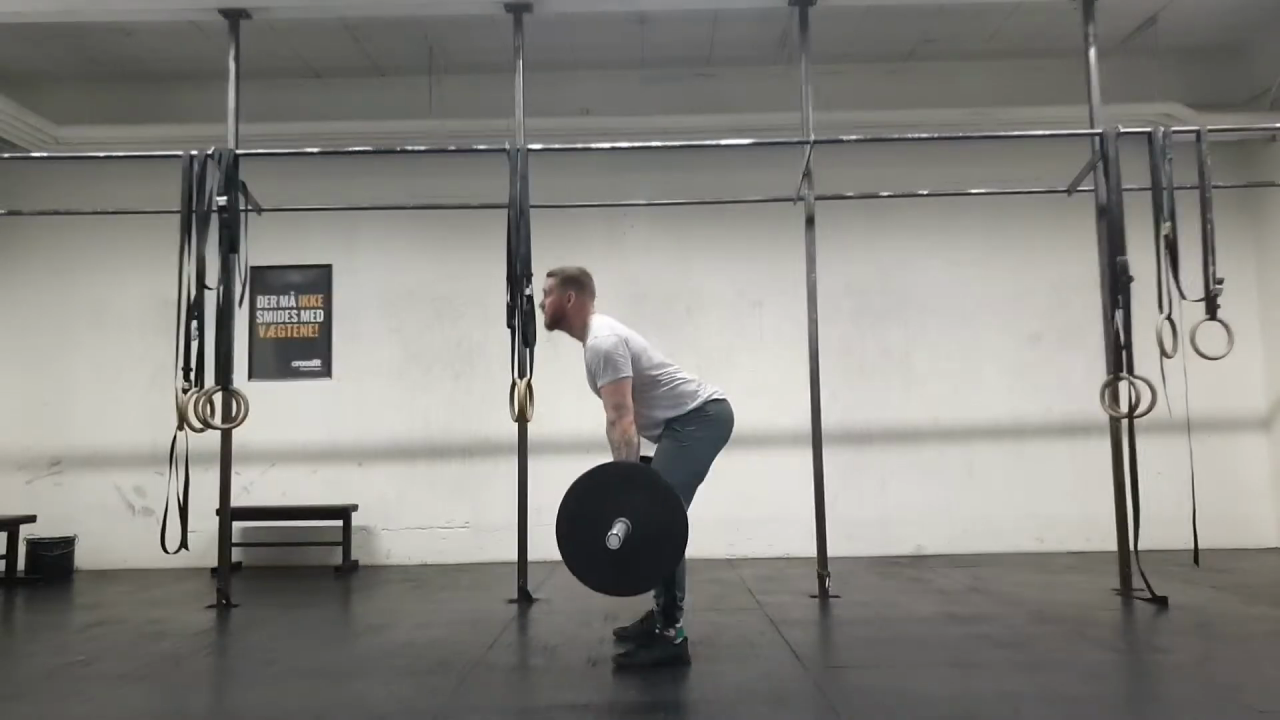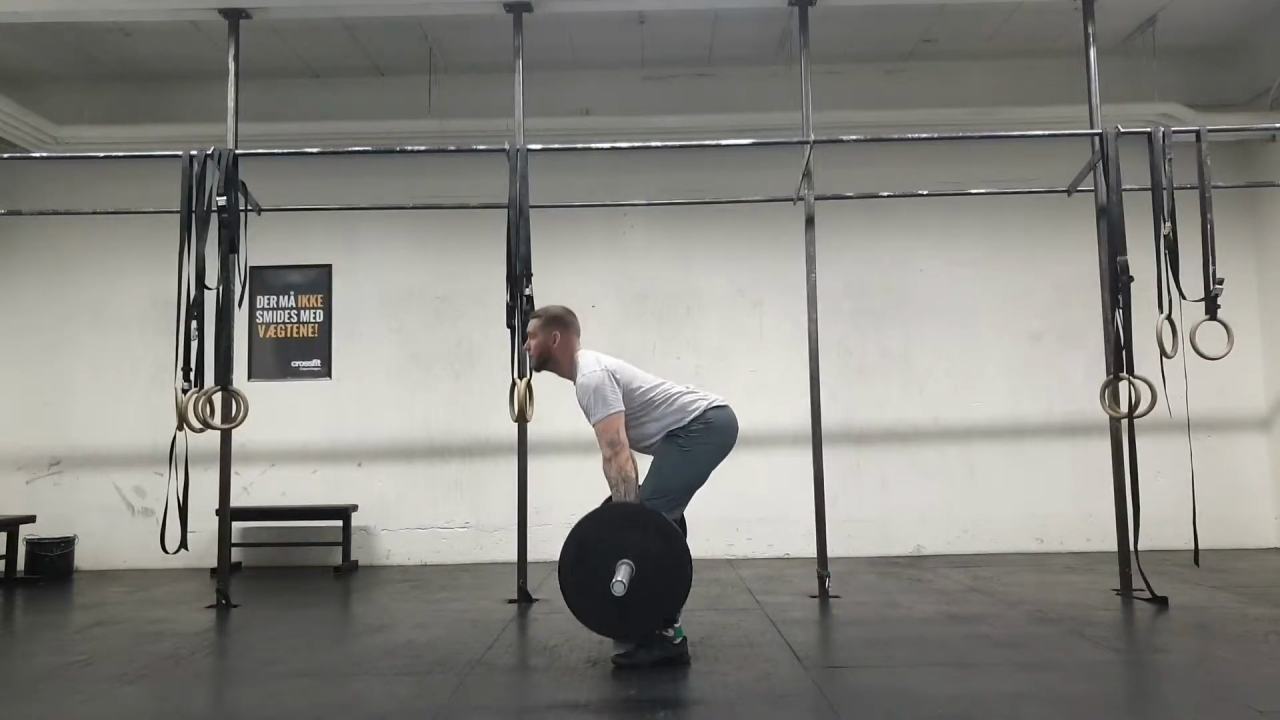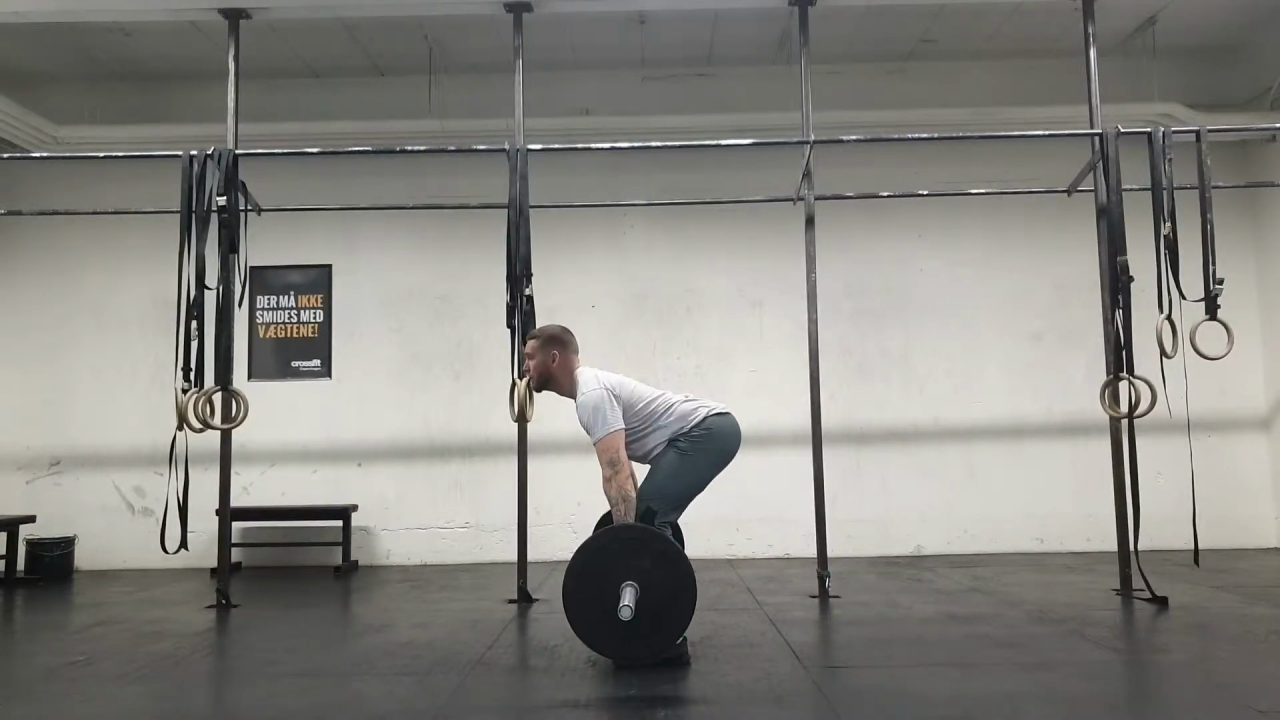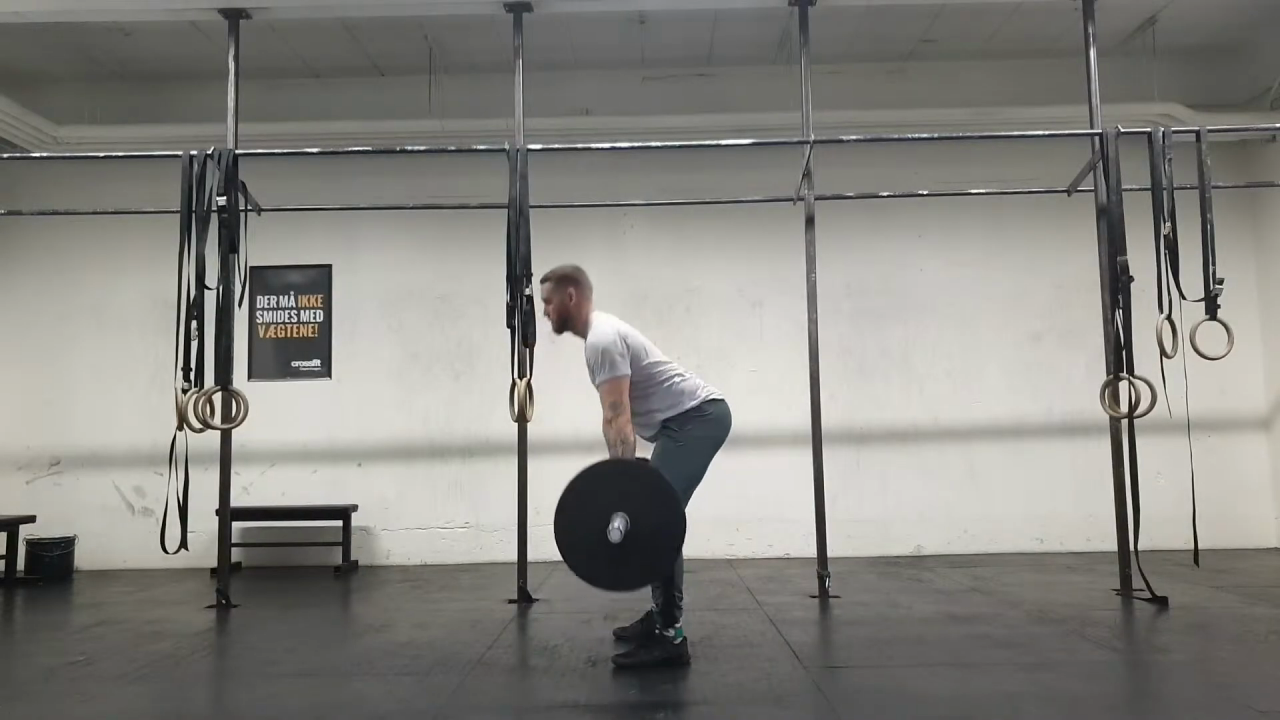
dt=0.4s
person 1, frame 1
left shoulder: (602, 342)
right shoulder: (601, 335)
left elbow: (621, 419)
right elbow: (625, 416)
left hip: (698, 417)
right hip: (693, 418)
left ankle: (670, 636)
right ankle: (664, 615)
person 1, frame 2
left shoulder: (592, 377)
right shoulder: (592, 370)
left elbow: (616, 454)
right elbow: (621, 451)
left hip: (703, 425)
right hip: (705, 424)
left ankle: (669, 636)
person 1, frame 3
left shoulder: (591, 394)
right shoulder: (593, 386)
left elbow: (616, 473)
right elbow: (622, 468)
left hip: (706, 431)
right hip: (711, 430)
right knee: (649, 518)
person 1, frame 4
left shoulder: (602, 339)
right shoulder: (603, 333)
left elbow: (617, 419)
right elbow: (622, 417)
left hip: (697, 417)
right hip: (696, 416)
left ankle: (669, 635)
right ankle: (661, 615)
